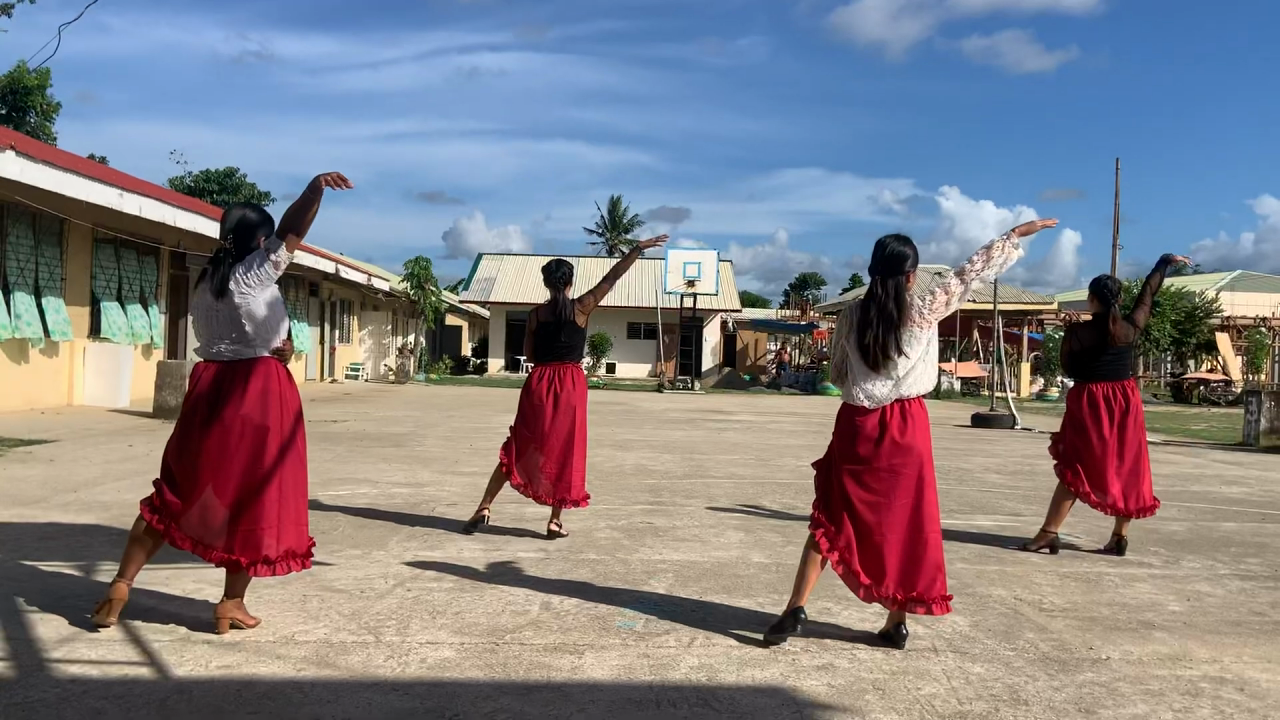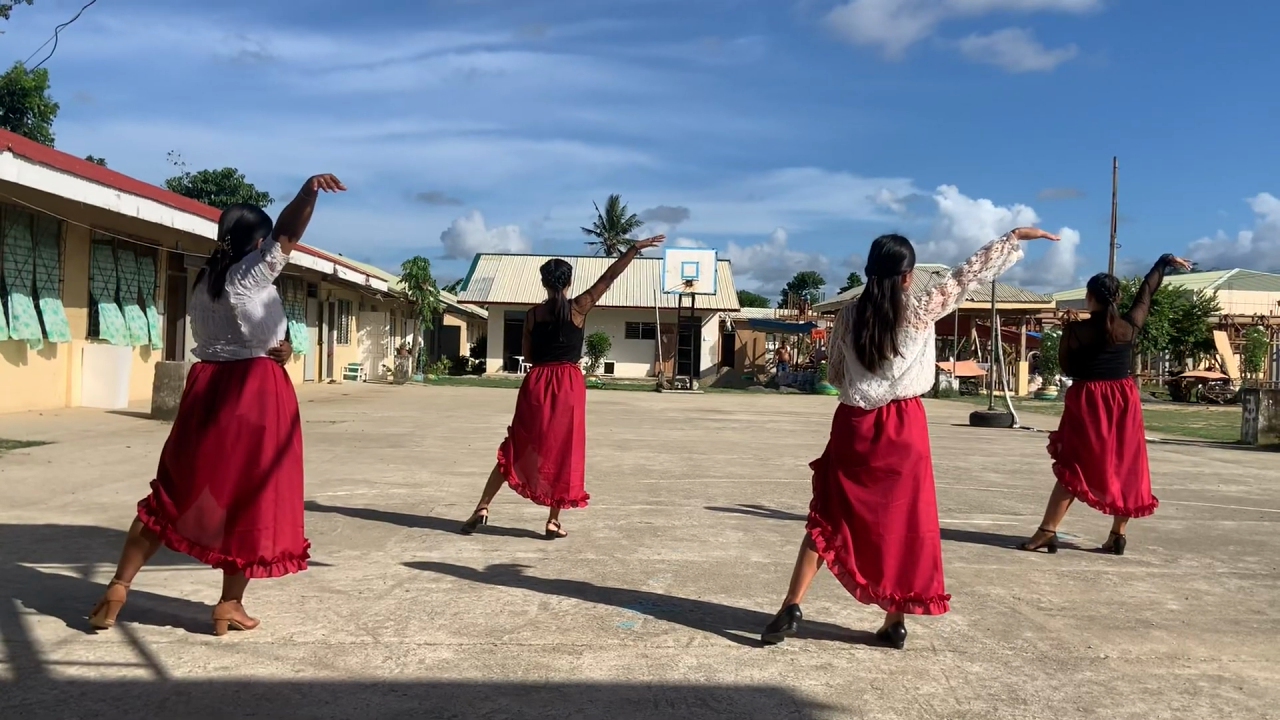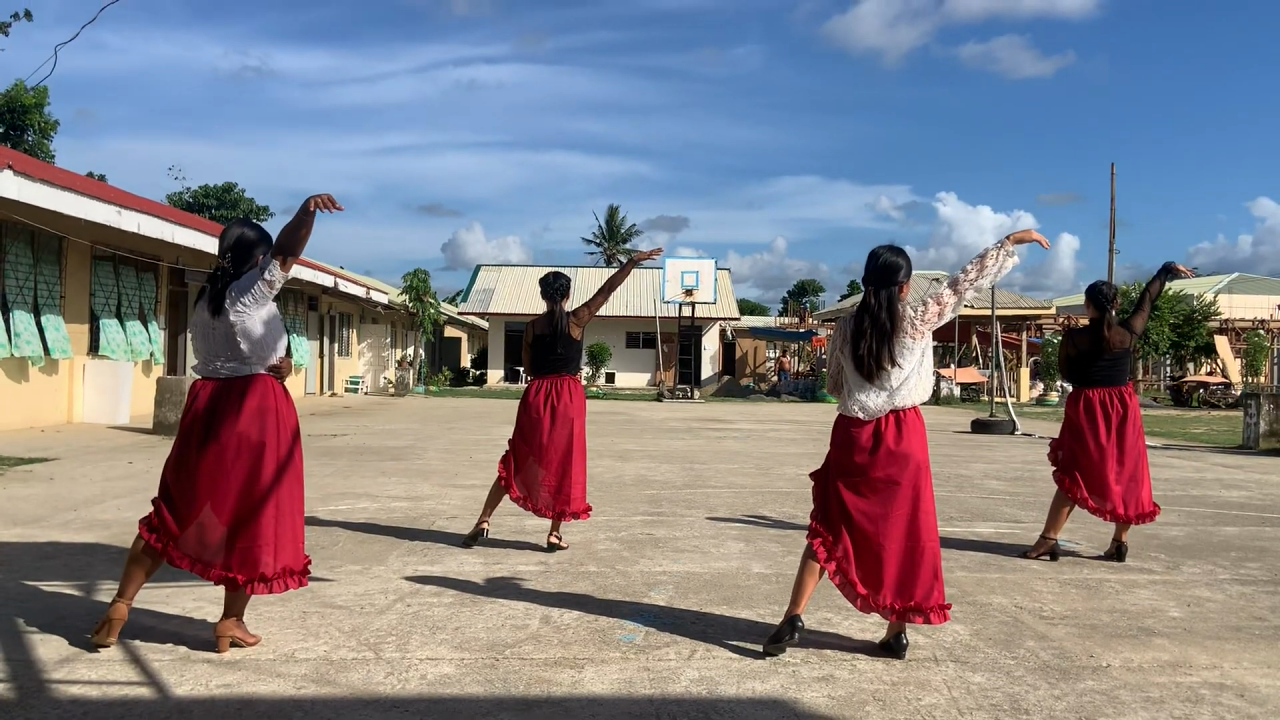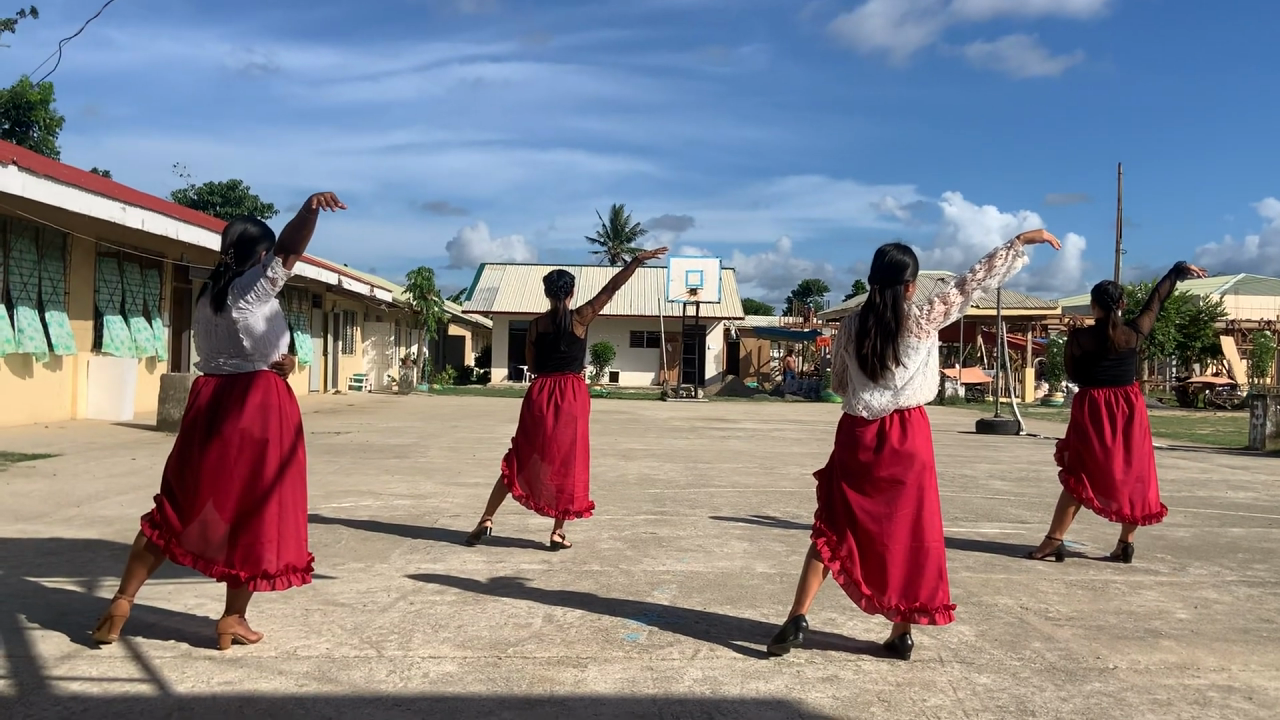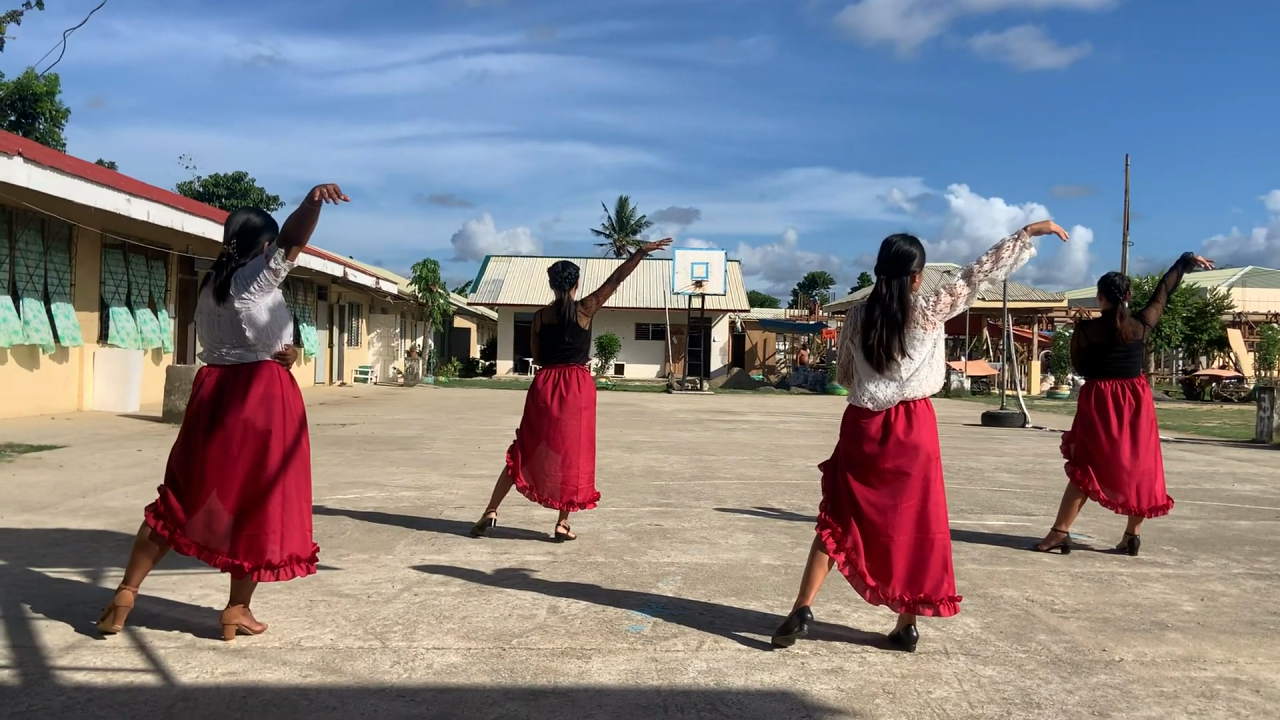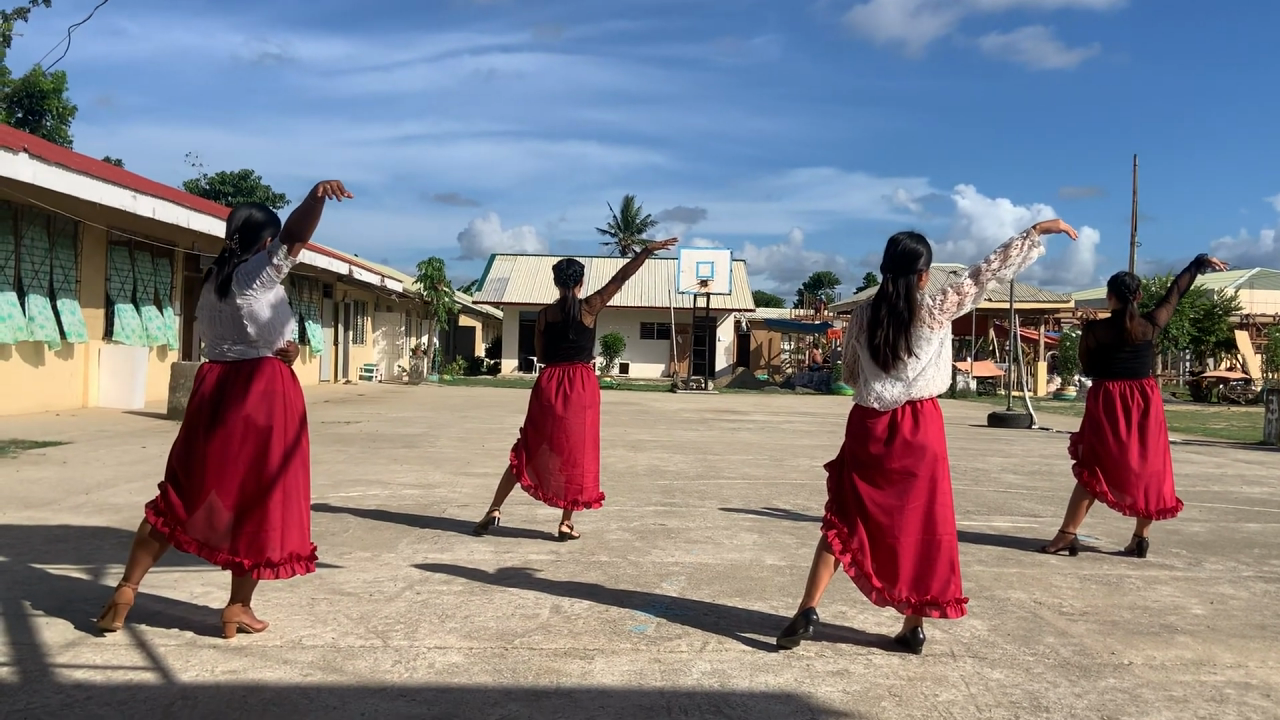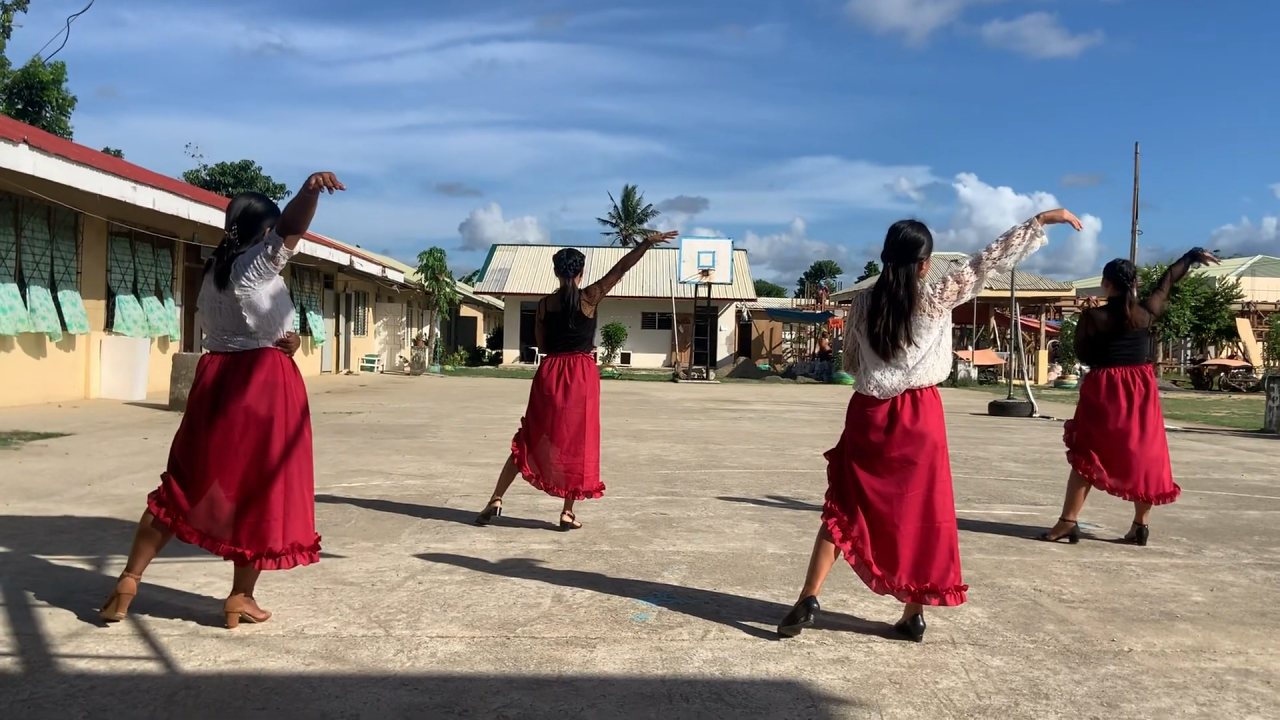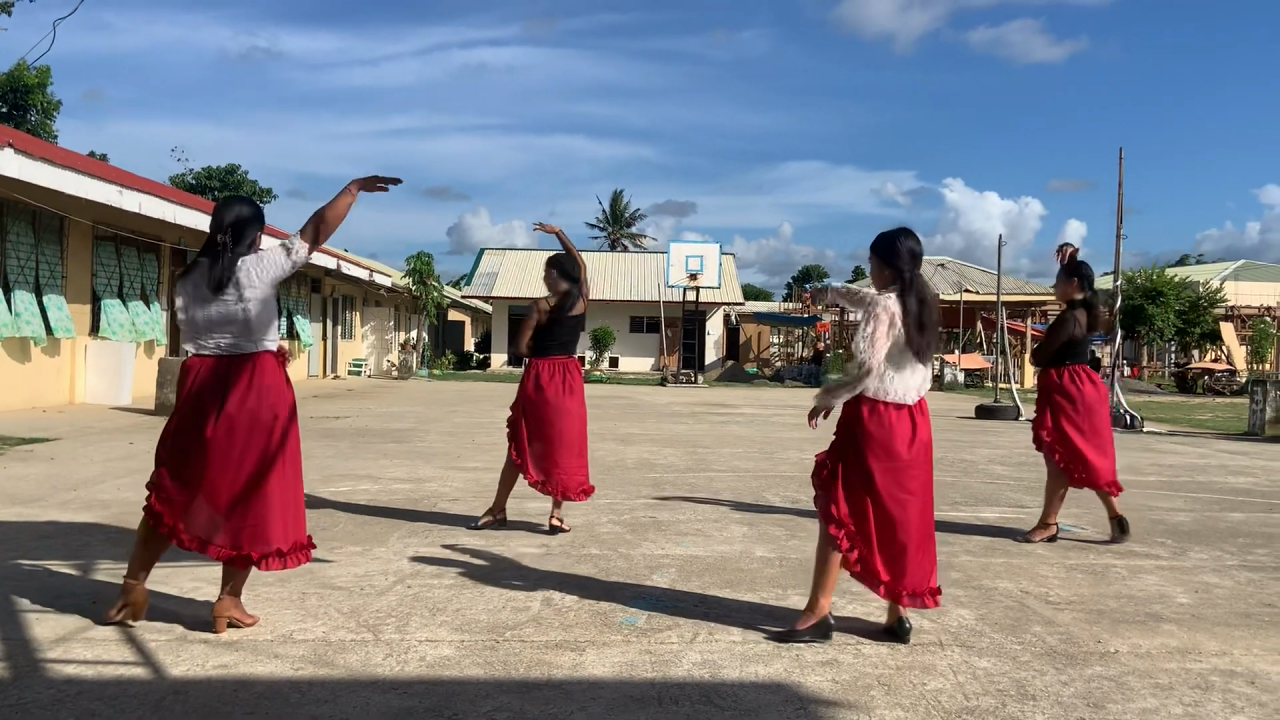
dt=0.5s
person 1, frame 1
left shoulder: (207, 282)
right shoulder: (252, 274)
right elbow: (291, 233)
left wrist: (276, 348)
right wrist: (315, 188)
left hip: (212, 390)
right hip: (256, 394)
left knee: (178, 491)
right knee: (253, 499)
left ankle: (120, 585)
right ankle: (232, 603)
person 1, frame 2
left shoulder: (206, 283)
right shoulder: (250, 275)
right elbow: (288, 235)
left wrist: (275, 350)
right wrist: (309, 190)
left hip: (209, 390)
right hip: (253, 395)
left knee: (175, 493)
right knee: (248, 500)
left ankle: (117, 587)
right ankle: (230, 605)
person 1, frame 3
left shoulder: (207, 299)
right shoulder: (250, 292)
right elbow: (287, 254)
left wrist: (275, 365)
right wrist: (307, 210)
left hip: (210, 407)
right hip: (254, 410)
left knee: (177, 510)
right knee: (251, 517)
left ankle: (120, 605)
right ankle: (231, 622)
person 1, frame 4
left shoulder: (209, 295)
right shoulder: (254, 288)
right elbow: (290, 250)
left wrist: (277, 361)
right wrist: (310, 208)
left hip: (211, 403)
right hip: (256, 407)
left knee: (179, 506)
right knee: (253, 513)
left ankle: (121, 601)
right ankle: (233, 619)
person 1, frame 5
left shoulder: (211, 285)
right shoulder: (257, 277)
right elbow: (293, 241)
left wrist: (280, 352)
right wrist: (313, 200)
left hip: (215, 394)
right hip: (260, 398)
left knee: (183, 497)
right knee: (257, 503)
left ankle: (126, 592)
right ankle: (237, 609)
person 1, frame 6
left shoulder: (213, 281)
right shoulder: (259, 273)
right elbow: (296, 238)
left wrist: (281, 348)
right wrist: (316, 196)
left hip: (215, 390)
right hip: (261, 394)
left knee: (183, 494)
right knee: (257, 501)
left ankle: (126, 589)
right ankle: (238, 608)
person 1, frame 7
left shoulder: (214, 271)
right shoulder: (257, 264)
right elbow: (291, 228)
left wrist: (281, 337)
right wrist: (310, 189)
left hip: (218, 381)
right hip: (263, 387)
left knee: (185, 486)
right knee: (261, 492)
left ankle: (129, 580)
right ankle: (241, 597)
person 1, frame 8
left shoulder: (189, 277)
right shoulder: (263, 265)
left elbow: (189, 335)
right elbow: (319, 228)
right wrist: (356, 186)
left hip: (201, 384)
right hip: (256, 389)
left knee: (173, 490)
right knee: (252, 496)
left ankle: (133, 587)
right ankle: (229, 601)
person 2, frame 1
left shoulder: (852, 315)
right shoulder: (923, 310)
left elbow: (837, 375)
right elbow: (972, 270)
right wrist: (1017, 233)
left hip: (857, 423)
right hip: (905, 425)
left knee: (832, 518)
right knee: (904, 522)
left ankle: (795, 610)
right ankle: (896, 622)
person 2, frame 2
left shoulder: (849, 315)
right shoulder: (919, 310)
left elbow: (834, 374)
right elbow: (970, 272)
right wrist: (1017, 236)
left hip: (854, 423)
right hip: (903, 425)
left knee: (828, 518)
right knee: (902, 522)
left ankle: (791, 607)
right ankle: (894, 621)
person 2, frame 3
left shoulder: (847, 326)
right shoulder: (916, 320)
left elbow: (833, 385)
right elbow: (966, 281)
right wrist: (1012, 240)
left hip: (854, 434)
right hip: (902, 435)
left knee: (830, 529)
right knee: (902, 532)
left ankle: (793, 620)
right ankle: (896, 633)
person 2, frame 4
left shoulder: (852, 325)
right shoulder: (922, 319)
left elbow: (838, 384)
right elbow: (973, 281)
right wrist: (1022, 240)
left hip: (858, 433)
right hip: (906, 435)
left knee: (834, 529)
right knee: (907, 533)
left ankle: (797, 620)
right ankle: (901, 633)
person 2, frame 5
left shoulder: (857, 316)
right shoulder: (928, 310)
left elbow: (844, 375)
right elbow: (980, 273)
right wrist: (1029, 232)
left hip: (863, 425)
right hip: (912, 426)
left knee: (839, 520)
right knee: (912, 524)
left ankle: (802, 611)
right ankle: (906, 624)
person 2, frame 6
left shoulder: (863, 314)
right shoulder: (936, 310)
left elbow: (849, 374)
right elbow: (989, 271)
right wrist: (1038, 231)
left hip: (869, 425)
right hip: (919, 426)
left knee: (844, 521)
right knee: (920, 525)
left ankle: (808, 611)
right ankle: (912, 626)
person 2, frame 7
left shoulder: (863, 302)
right shoulder: (936, 298)
left elbow: (849, 363)
right elbow: (992, 259)
right wrist: (1041, 220)
left hip: (869, 413)
right hip: (918, 414)
left knee: (844, 509)
right knee: (919, 513)
left ankle: (808, 599)
right ankle: (913, 613)
person 2, frame 8
left shoulder: (881, 307)
right shoulder: (914, 303)
left elbow: (867, 364)
left wrist: (828, 397)
right wrist: (835, 292)
left hip: (873, 417)
right hip: (911, 420)
left knee: (840, 511)
right knee: (898, 516)
left ankle: (818, 610)
right ankle: (897, 614)
person 3, frame 1
left shoulder: (535, 314)
right shoulder: (581, 308)
left elbow: (529, 355)
right elbow: (612, 277)
right wrist: (639, 248)
left hip: (539, 383)
right hip: (570, 385)
left knee: (519, 449)
right knee: (564, 452)
left ankle: (484, 508)
right ankle: (555, 521)
person 3, frame 2
left shoulder: (533, 314)
right shoulder: (578, 308)
left elbow: (528, 355)
right elbow: (609, 277)
right wrist: (635, 248)
left hip: (537, 383)
right hip: (568, 385)
left knee: (517, 448)
right knee: (563, 452)
left ankle: (482, 508)
right ankle: (553, 521)
person 3, frame 3
left shoulder: (532, 327)
right shoulder: (576, 320)
left elbow: (528, 368)
right elbow: (607, 290)
right wrist: (633, 261)
left hip: (537, 396)
right hip: (568, 396)
left knee: (518, 461)
right knee: (564, 464)
left ankle: (483, 521)
right ankle: (555, 534)
person 3, frame 4
left shoulder: (536, 325)
right shoulder: (580, 318)
left elbow: (531, 366)
right elbow: (611, 288)
right wrist: (637, 260)
left hip: (540, 394)
right hip: (572, 395)
left knee: (521, 459)
right knee: (567, 462)
left ankle: (486, 519)
right ankle: (557, 532)
person 3, frame 5
left shoulder: (540, 316)
right shoulder: (585, 309)
left elbow: (537, 358)
right elbow: (615, 280)
right wrist: (642, 252)
left hip: (545, 385)
right hip: (577, 387)
left knee: (526, 452)
right knee: (572, 454)
left ankle: (491, 512)
right ankle: (562, 524)
person 3, frame 6
left shoulder: (545, 314)
right shoulder: (589, 308)
left elbow: (541, 356)
right elbow: (621, 277)
right wrist: (647, 251)
left hip: (549, 384)
right hip: (581, 385)
left knee: (528, 450)
right knee: (576, 453)
left ankle: (494, 510)
right ankle: (566, 523)
person 3, frame 7
left shoulder: (544, 304)
right shoulder: (589, 298)
left elbow: (541, 345)
right elbow: (621, 269)
right wrist: (647, 242)
left hip: (550, 373)
right hip: (581, 375)
left knee: (529, 440)
right knee: (577, 442)
left ankle: (496, 500)
right ankle: (568, 512)
person 3, frame 8
left shoulder: (541, 306)
right shoulder: (581, 300)
left elbow: (521, 348)
right elbow: (579, 262)
right wrist: (560, 234)
left hip: (540, 376)
right hip: (570, 376)
left knee: (521, 445)
right knee: (565, 446)
left ankle: (498, 509)
right ankle: (556, 515)
person 4, frame 1
left shoulder: (1077, 332)
right shoulder: (1131, 327)
left elbow: (1068, 369)
right elbow: (1148, 292)
right wrist: (1166, 261)
left hip: (1090, 404)
right hip: (1124, 402)
left knee: (1075, 470)
right knee: (1126, 469)
left ankle: (1049, 532)
right ankle: (1120, 537)
person 4, frame 2
left shoulder: (1076, 330)
right shoulder: (1130, 325)
left elbow: (1067, 367)
right elbow: (1146, 291)
right wrist: (1166, 261)
left hip: (1087, 402)
right hip: (1124, 401)
left knee: (1073, 468)
right knee: (1124, 466)
left ankle: (1047, 531)
right ankle: (1117, 535)
person 4, frame 3
left shoulder: (1074, 338)
right shoulder: (1128, 332)
left elbow: (1066, 374)
right elbow: (1146, 300)
right wrist: (1168, 269)
left hip: (1087, 410)
right hip: (1122, 408)
left knee: (1074, 476)
right knee: (1125, 474)
left ankle: (1049, 539)
right ankle: (1120, 542)
person 4, frame 4
left shoulder: (1079, 338)
right shoulder: (1135, 333)
left elbow: (1073, 374)
right elbow: (1155, 301)
right wrist: (1179, 270)
left hip: (1092, 410)
right hip: (1129, 409)
left knee: (1079, 476)
right knee: (1132, 475)
left ankle: (1054, 540)
right ankle: (1126, 543)
person 4, frame 5
left shoulder: (1086, 330)
right shoulder: (1142, 324)
left elbow: (1079, 367)
right elbow: (1163, 292)
right wrist: (1186, 261)
left hip: (1099, 402)
right hip: (1135, 402)
left knee: (1086, 469)
right knee: (1139, 468)
left ankle: (1060, 532)
right ankle: (1132, 535)
person 4, frame 6
left shoulder: (1094, 330)
right shoulder: (1151, 325)
left elbow: (1087, 368)
right elbow: (1175, 292)
right wrist: (1200, 262)
left hip: (1107, 403)
right hip: (1145, 402)
left knee: (1092, 470)
right knee: (1147, 469)
left ankle: (1068, 534)
right ankle: (1140, 538)
person 4, frame 7
left shoulder: (1093, 317)
right shoulder: (1147, 312)
left elbow: (1082, 353)
right elbow: (1166, 282)
right wrist: (1193, 255)
left hip: (1104, 389)
right hip: (1140, 387)
left knee: (1086, 456)
right knee: (1143, 455)
left ankle: (1068, 521)
right ankle: (1140, 524)
person 4, frame 8
left shoulder: (1070, 317)
right shoulder: (1084, 309)
left elbow: (1043, 356)
right elbow: (1075, 269)
left wrist: (1033, 355)
right wrist: (1069, 253)
left hip: (1064, 388)
right hip: (1079, 386)
left knee: (1061, 456)
right knee: (1086, 456)
left ankle: (1049, 523)
right ankle: (1115, 517)
